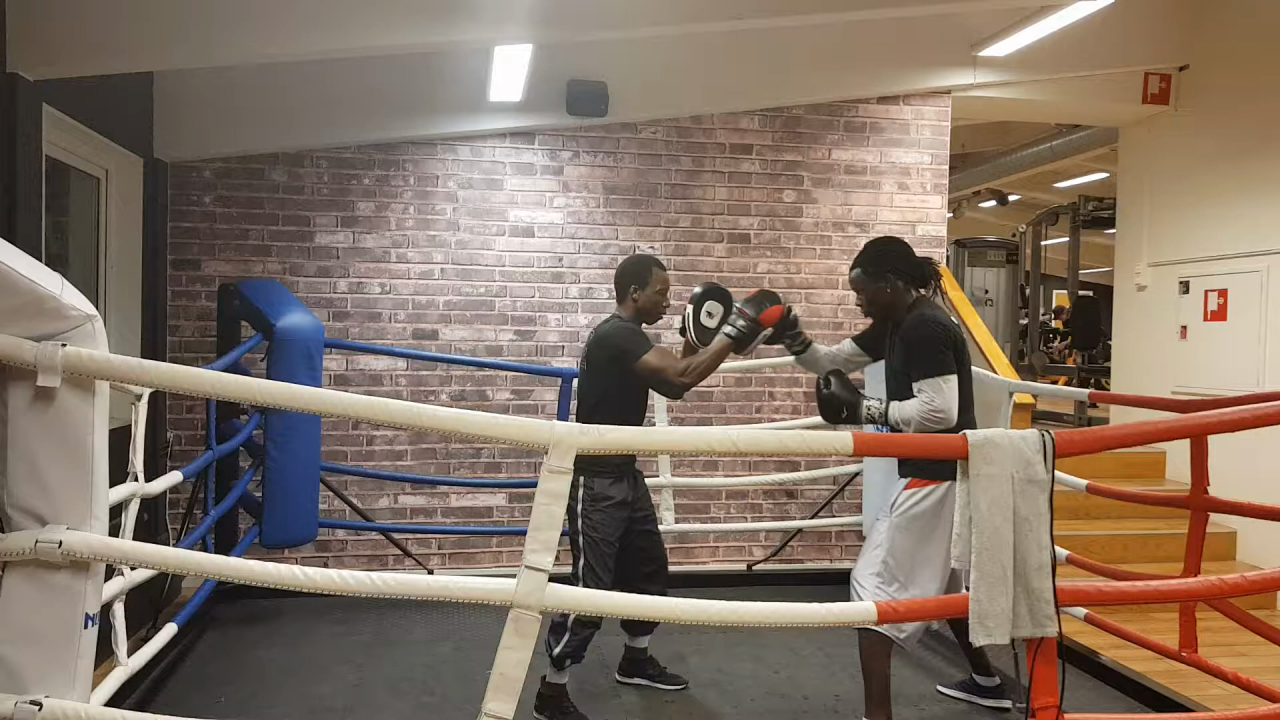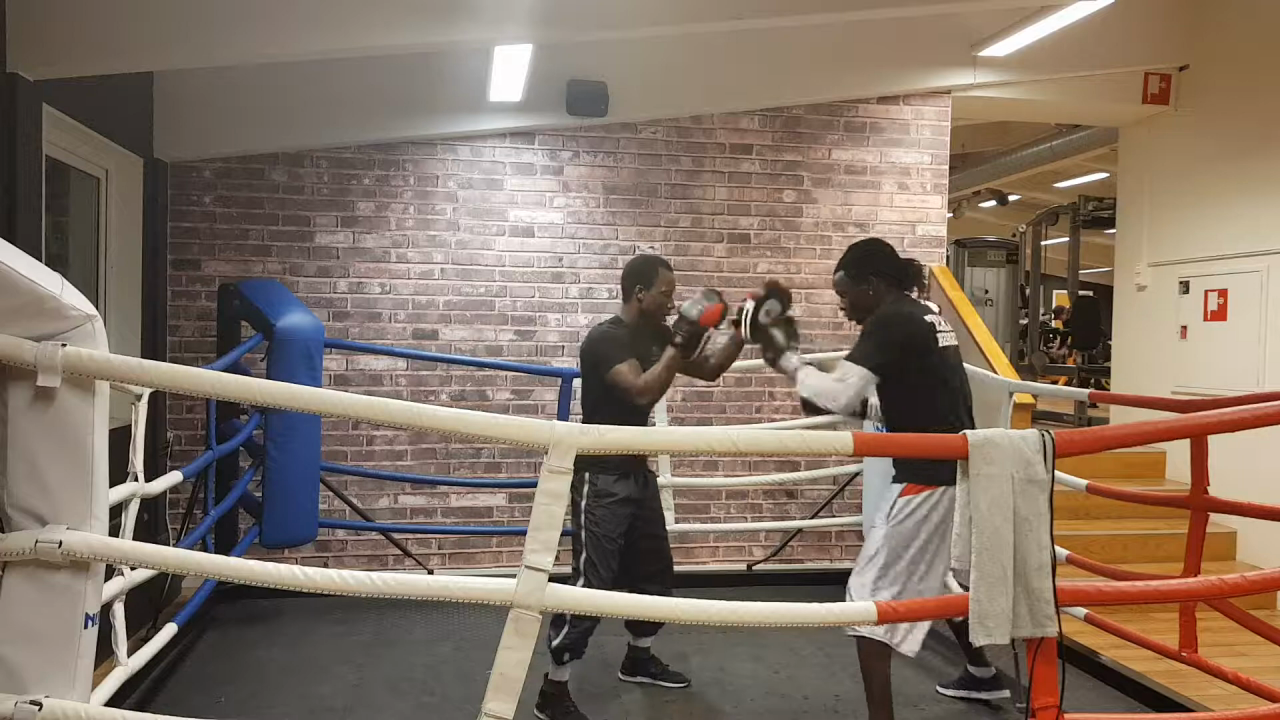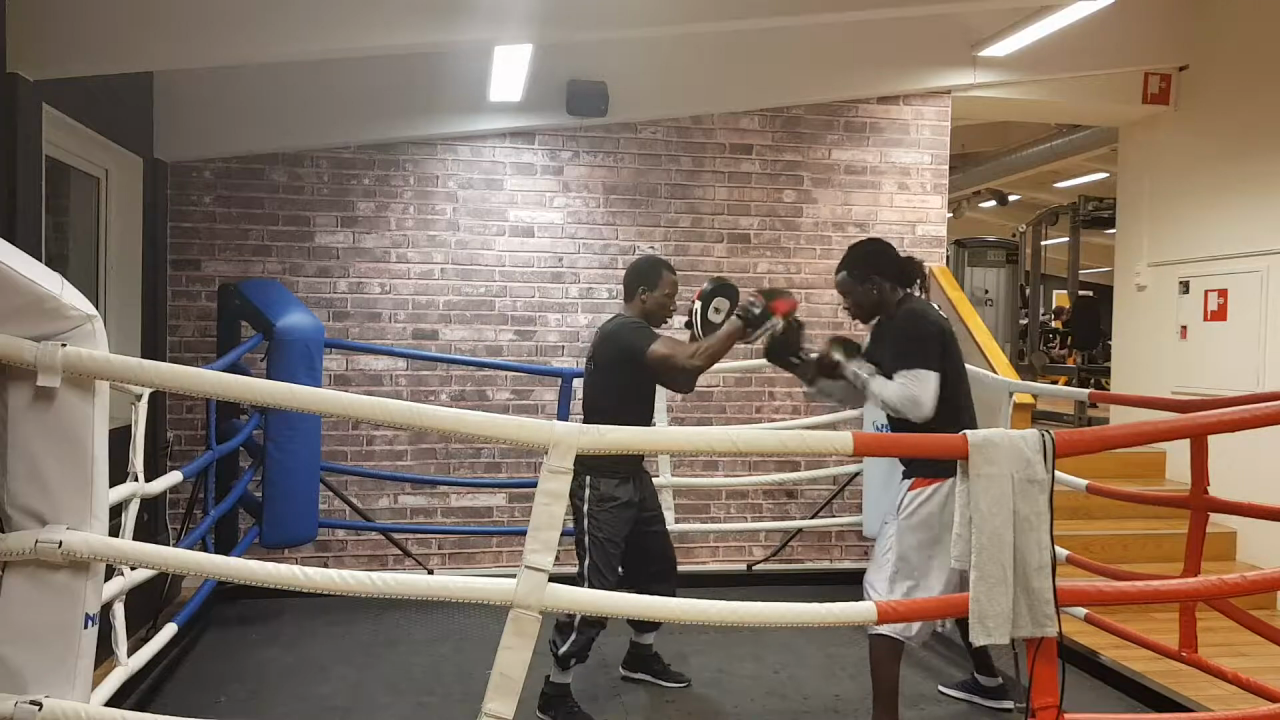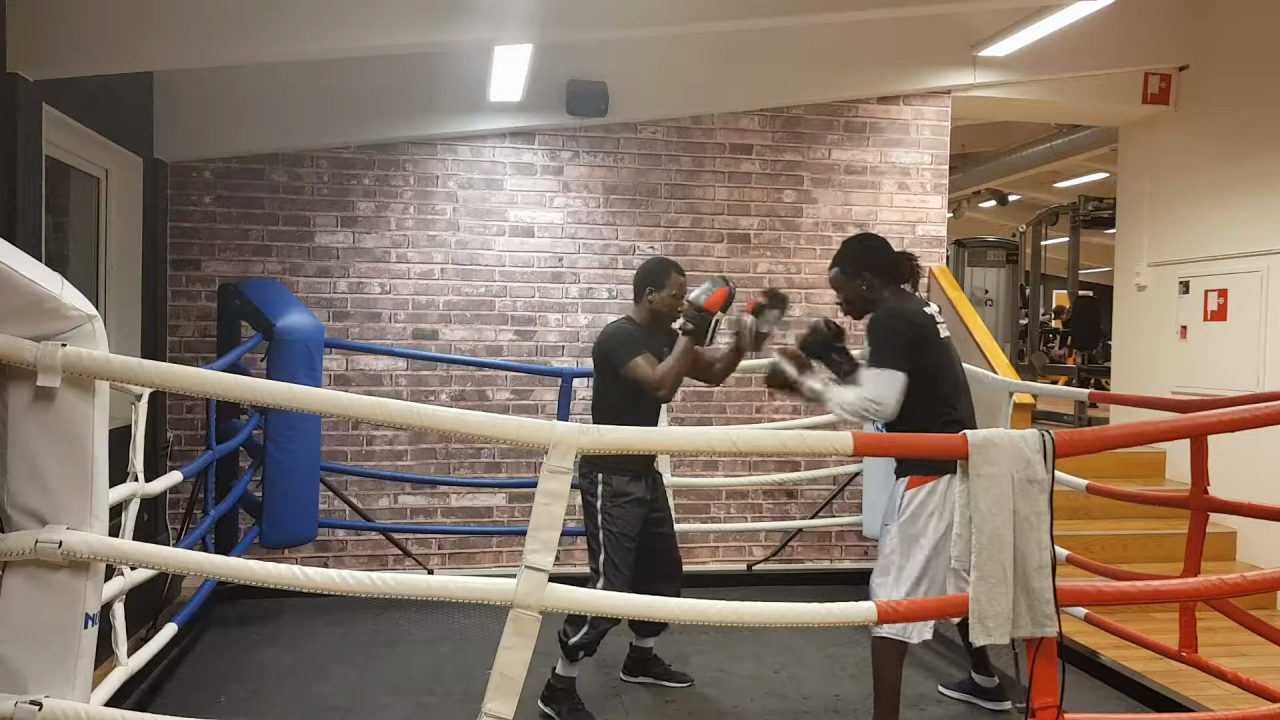
dt=0.3s
person 1, frame 1
left shoulder: (926, 327)
right shoulder: (896, 324)
left elbow: (939, 413)
right elbow: (839, 359)
left wrist: (865, 410)
right wrist: (798, 342)
left hip: (932, 476)
right hip: (946, 473)
left knee: (874, 588)
right knee: (946, 579)
right ankle: (985, 680)
person 1, frame 2
left shoulder: (892, 323)
right shoulder: (922, 318)
left elbow: (841, 396)
left wrist: (784, 359)
right wrist: (845, 388)
left hip: (928, 479)
right hip: (953, 472)
left knee: (871, 595)
right knee: (932, 578)
right ankle: (981, 673)
person 1, frame 3
left shoulder: (909, 322)
right shoulder: (900, 321)
left elbow: (915, 404)
right elbow: (861, 392)
left wrist: (853, 369)
right wrist: (825, 370)
left hip: (937, 475)
right hip: (959, 470)
left knee: (889, 591)
right knee: (950, 579)
right ankle: (988, 681)
person 1, frame 4
left shoulder: (892, 319)
right shoulder: (915, 310)
left elbow: (876, 404)
right elbow: (887, 388)
left wrist: (806, 381)
right wrist: (835, 356)
left hip: (932, 472)
right hip: (958, 464)
left knee: (894, 594)
right knee: (950, 577)
person 2, frame 1
left shoulder: (632, 335)
right shoulder: (615, 335)
left elbow: (672, 385)
right elbow: (681, 377)
left wrist: (699, 337)
right wrist: (736, 334)
left hip: (625, 474)
right hip: (594, 480)
left knee: (648, 572)
right knee: (592, 587)
left ankle: (635, 661)
person 2, frame 2
left shoulder: (654, 335)
right shoulder: (604, 339)
left elbow: (709, 369)
right elbow: (643, 393)
left wrist: (743, 330)
right wrist: (682, 342)
left hip: (635, 471)
right hip: (600, 477)
left knee: (654, 571)
right knee: (593, 585)
left ankle: (639, 659)
person 2, frame 3
left shoulder: (644, 333)
right shoulder: (620, 332)
left elbow: (682, 379)
right elbow: (690, 362)
left wrist: (711, 328)
right wrist: (744, 320)
left hip: (631, 473)
right hip: (598, 478)
left knee: (656, 570)
right knee: (598, 586)
left ankle: (640, 656)
person 2, frame 4
left shoulder: (664, 334)
right shoulder: (618, 337)
left elbow: (713, 373)
right elbow: (662, 386)
left wrist: (747, 337)
right wrist: (694, 331)
left hip: (643, 472)
right hip: (609, 477)
left knee: (662, 572)
right knee: (610, 584)
left ankle: (640, 659)
